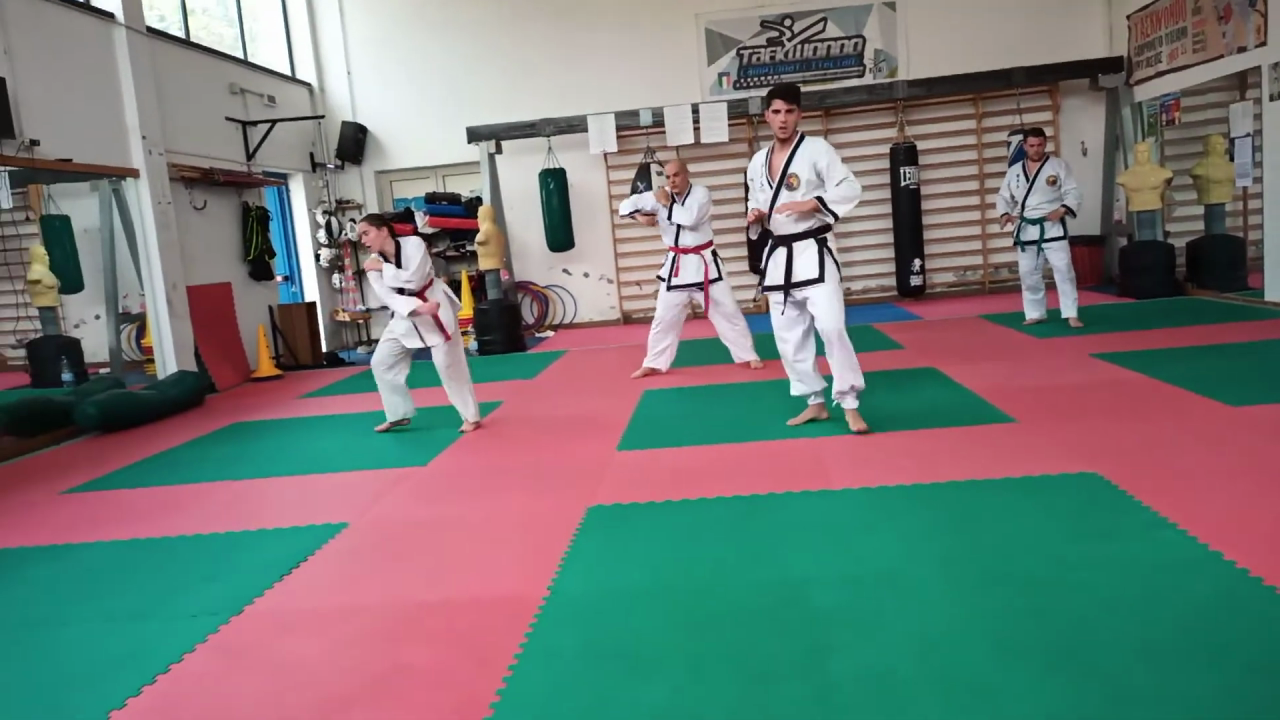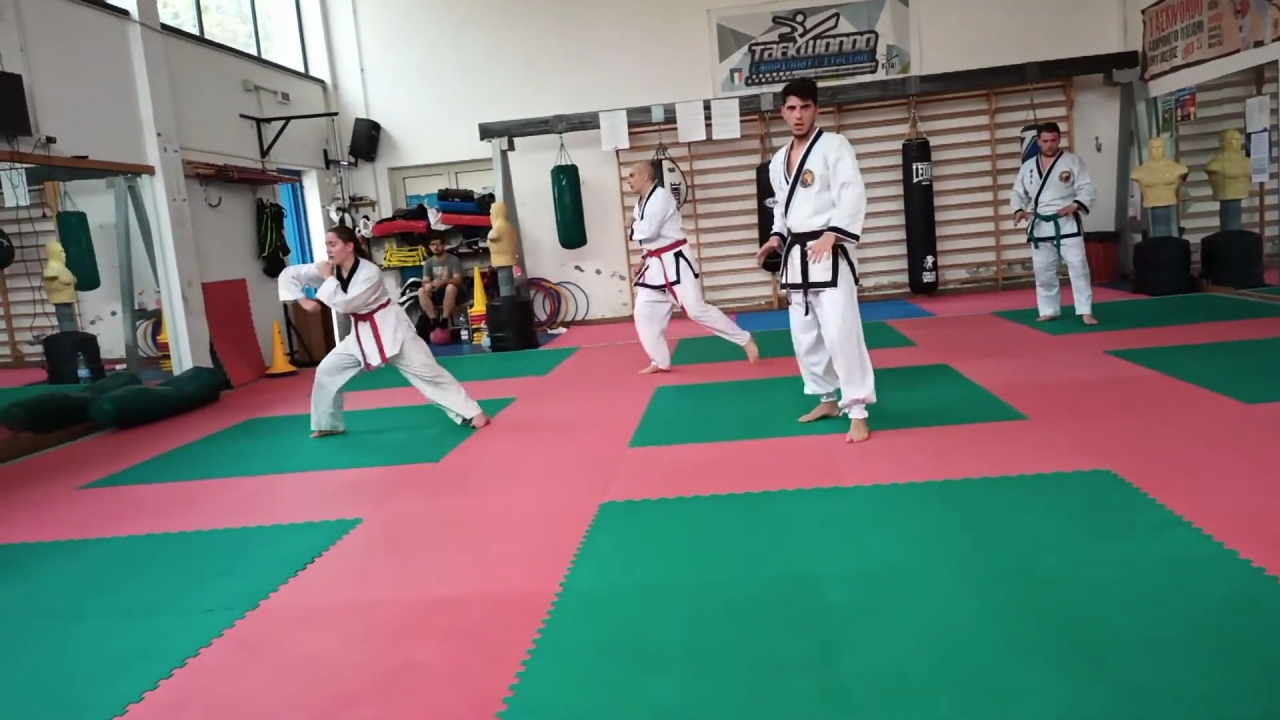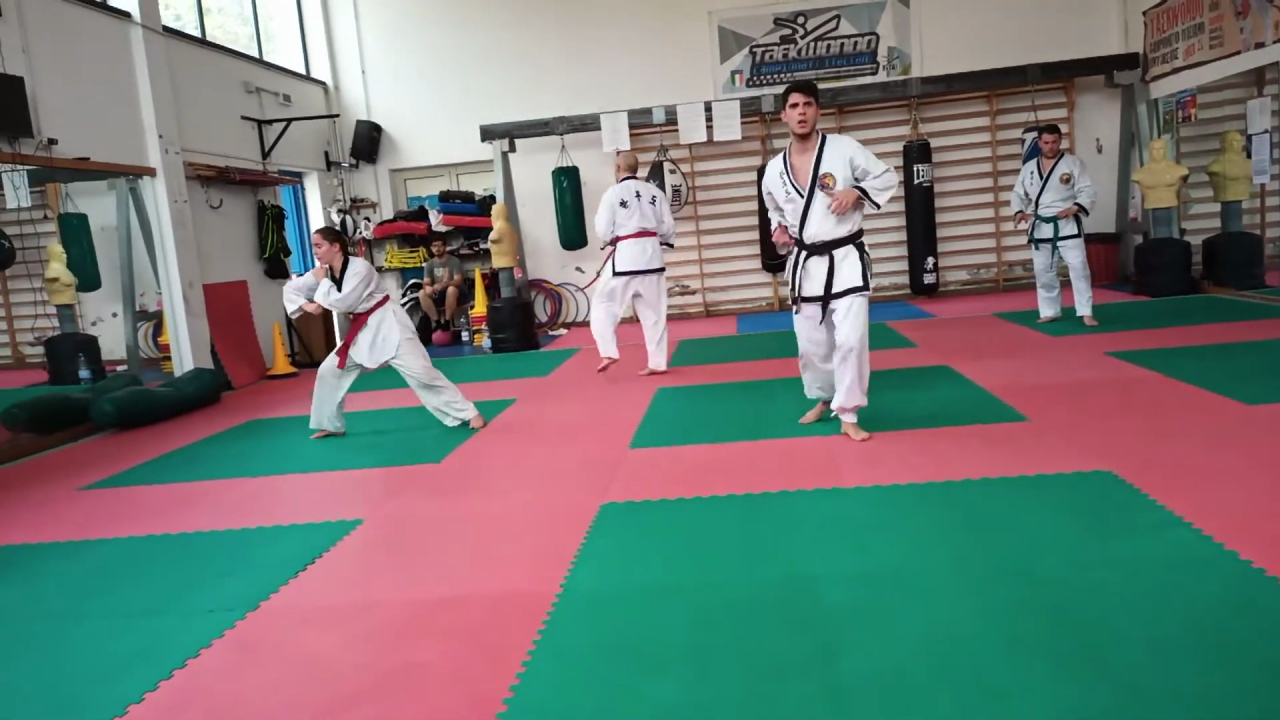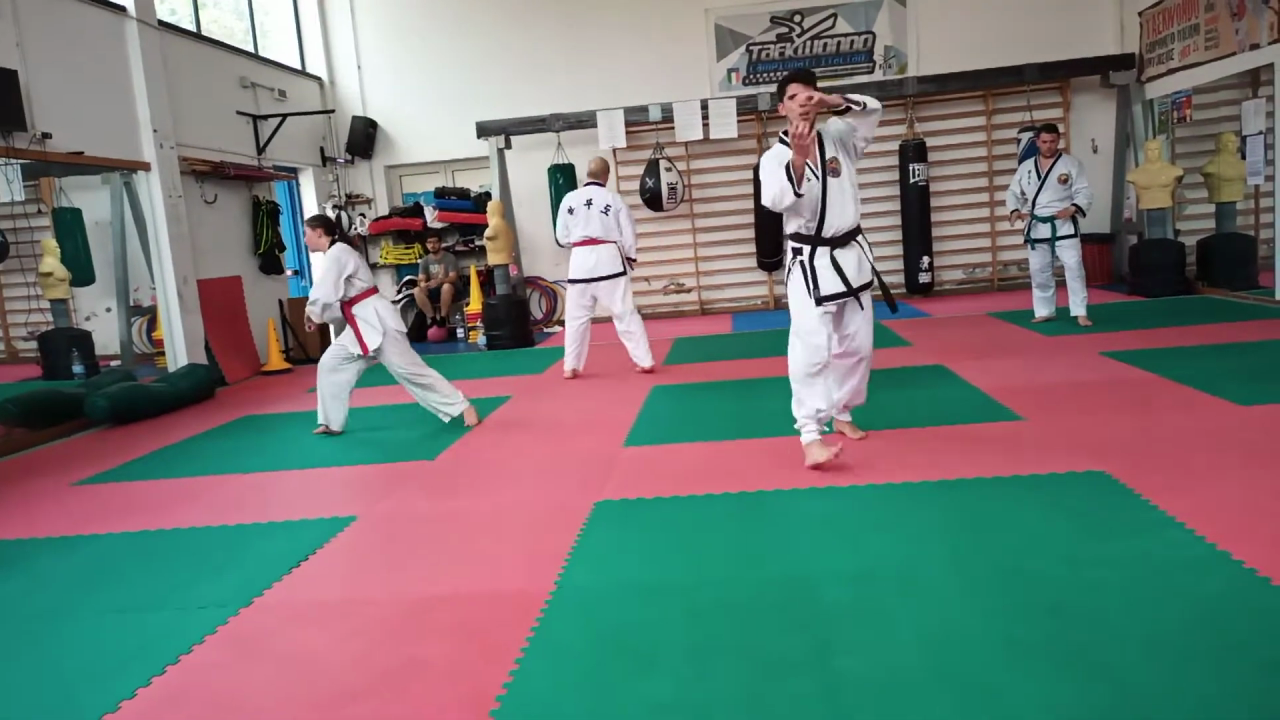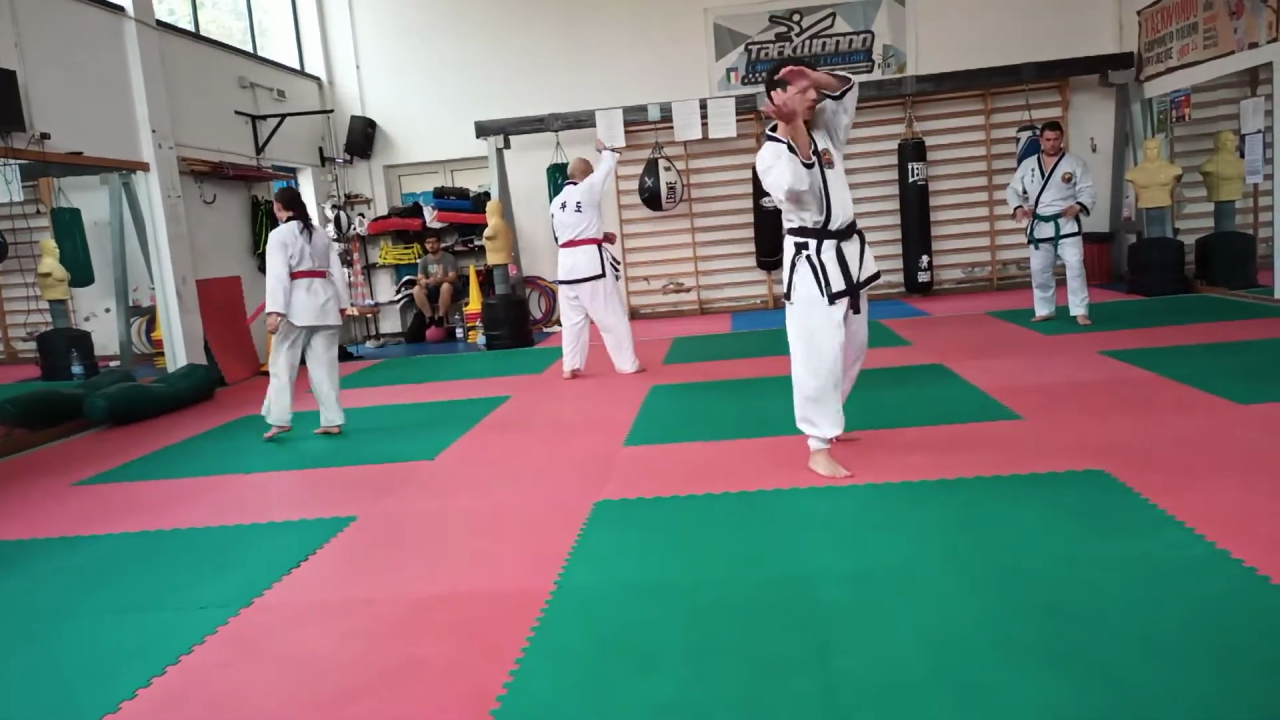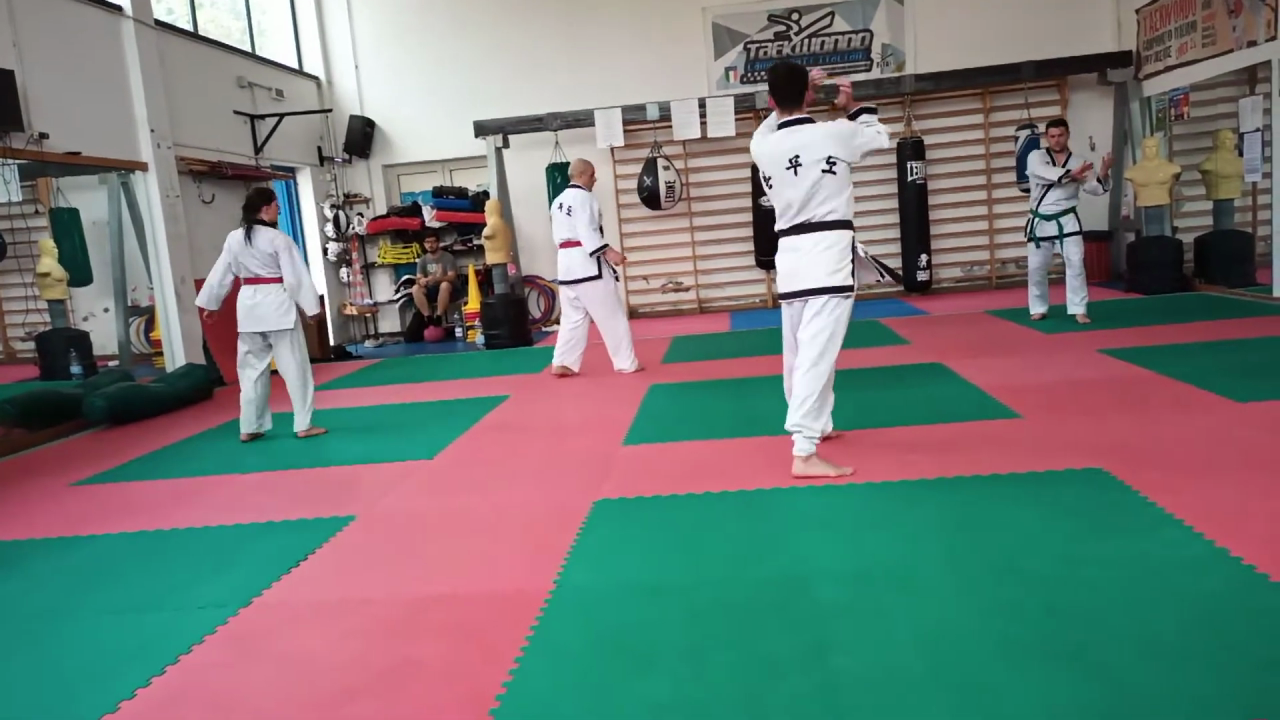
dt=0.4s
person 1, frame 1
left shoulder: (817, 149)
right shoulder: (758, 161)
left elbow: (849, 190)
left wrist: (810, 204)
right wrist: (756, 214)
left hip: (812, 252)
right hip: (776, 256)
left knee: (831, 326)
right knee: (789, 336)
left ankle: (850, 402)
right ankle: (816, 401)
person 1, frame 2
left shoulder: (833, 145)
right shoulder: (779, 161)
left elbow: (853, 193)
left wrist: (831, 235)
right wrist: (777, 239)
left hip: (829, 255)
right hip: (796, 256)
left knee: (840, 331)
right knee: (805, 336)
left ankle: (857, 412)
right ankle: (827, 399)
person 1, frame 3
left shoulder: (844, 147)
right shoulder: (775, 170)
left elbow: (888, 177)
left wrist: (857, 190)
right wrist: (778, 229)
left hip: (846, 260)
right hip: (805, 265)
left knee: (851, 339)
right knee: (810, 344)
left ankle: (848, 414)
right ankle: (825, 398)
person 1, frame 4
left shoulder: (837, 135)
right shoulder: (774, 158)
left elbow: (871, 111)
right elbow: (777, 198)
left wrist: (835, 102)
right wrist: (796, 158)
left hip: (850, 255)
right hip: (808, 262)
left knee: (857, 344)
right knee: (812, 346)
left ankle: (840, 414)
right ankle: (811, 438)
person 1, frame 5
left shoulder: (819, 128)
right shoulder: (770, 157)
left elbow: (847, 92)
right elbow: (794, 186)
left wrist: (817, 80)
right wrist: (795, 129)
left hip: (843, 251)
right hip: (809, 259)
left knee: (851, 347)
right knee: (817, 353)
left ankle: (827, 423)
right ankle: (818, 448)
person 1, frame 6
left shoulder: (763, 144)
right shoulder: (837, 132)
right elbow: (878, 136)
left wrist: (788, 111)
right wrist: (851, 104)
left hip: (791, 254)
right hip: (829, 252)
left knee: (800, 350)
right knee: (818, 352)
left ankle: (811, 425)
right ankle: (805, 453)
person 2, frame 1
left shoulder: (414, 243)
right shoulder: (374, 263)
left elbow: (413, 278)
right elbow: (388, 295)
left wrist: (383, 268)
right wrist: (418, 306)
left hip: (435, 304)
right hip: (405, 314)
left knee: (447, 363)
right knee: (382, 362)
left ankle: (471, 416)
right ankle: (399, 414)
person 2, frame 2
left shoulder: (370, 273)
right shoulder: (326, 269)
left elbow: (344, 305)
right elbow: (288, 275)
left wrist: (329, 280)
right wrist: (302, 301)
left hip: (389, 327)
right hip: (361, 333)
left knee: (425, 369)
right knee: (326, 372)
left ankle: (472, 412)
right ankle: (330, 424)
person 2, frame 3
left shoulder: (360, 268)
right shoulder: (323, 272)
left elbow: (342, 304)
right elbow: (291, 288)
left wrist: (323, 282)
right wrist: (306, 303)
left hip: (387, 324)
right hip: (360, 330)
left knee: (420, 371)
right knee: (328, 372)
left ankle: (468, 413)
right ankle: (330, 424)
person 2, frame 4
left shoulder: (334, 254)
right shoulder: (343, 253)
left elbow: (325, 296)
left wrist: (313, 314)
right wrist: (320, 315)
left hip: (375, 318)
right hip: (362, 321)
left knee: (409, 368)
right knee: (329, 366)
left ankle: (461, 406)
right ankle: (332, 422)
person 2, frame 5
left shoulder: (279, 235)
right shoulder: (320, 234)
left elbow: (277, 275)
right elbow: (336, 270)
left wrist: (274, 311)
right wrist: (343, 303)
left hip: (297, 302)
right hip: (325, 297)
left knee: (283, 363)
right knee: (324, 366)
left ankle: (279, 419)
right ankle: (333, 421)
person 2, frame 6
left shoulder: (234, 239)
right shoulder: (277, 238)
left elbow: (220, 275)
right elbow: (296, 277)
left wrist: (208, 304)
right wrist: (311, 307)
left hip: (249, 304)
right hip: (278, 304)
left knee: (253, 369)
right knee: (295, 366)
left ankle: (251, 427)
right ankle: (304, 424)
person 3, frame 1
left shoulder: (701, 193)
right shoulder: (661, 196)
left elbow: (690, 218)
right elbow: (627, 205)
left wrist: (668, 203)
right wrist: (639, 215)
left hip: (703, 262)
right hip: (676, 263)
left knee: (727, 310)
right knee: (666, 316)
left ankle: (749, 355)
right ankle: (653, 363)
person 3, frame 2
left shoulder: (660, 197)
right shoulder: (642, 202)
left elbow: (647, 232)
left wrist: (634, 226)
right wrist: (645, 257)
left hip: (676, 262)
right hip: (659, 264)
left knee: (697, 309)
right knee: (643, 314)
left ankle: (744, 340)
right ankle: (659, 361)
person 3, frame 3
left shoulder: (613, 193)
right shoulder: (654, 191)
left elbow: (602, 230)
right elbow: (668, 224)
left wrist: (614, 240)
right wrist: (661, 242)
left hip: (627, 253)
right hip: (651, 251)
left knee: (603, 305)
right knee: (654, 312)
left ankle: (608, 352)
right ankle: (658, 363)
person 3, frame 4
left shoulder: (569, 199)
right shoulder: (614, 199)
left elbow: (561, 236)
right elbow: (627, 233)
right wrist: (630, 258)
left hip: (580, 261)
right hip: (609, 259)
left knee: (576, 317)
right knee: (625, 313)
left ankle: (571, 367)
right ankle: (645, 361)
person 3, frame 5
left shoulder: (556, 202)
right shoulder: (586, 189)
right elbow: (604, 169)
right wrist: (604, 151)
left hip: (566, 262)
right hip: (590, 260)
left knee: (573, 319)
right knee: (612, 316)
left ankle: (571, 367)
right ankle: (627, 364)
person 3, frame 6
left shoulder: (559, 201)
right shoulder: (583, 197)
right elbow: (587, 230)
right wrist: (606, 250)
left hip: (566, 261)
right hip: (588, 263)
left knee: (573, 316)
right knee: (611, 314)
left ankle: (562, 363)
right ankle: (626, 363)
person 4, frame 1
left shoulder: (1059, 166)
right shoulder: (1014, 171)
left elbow: (1073, 193)
right elbow: (1003, 196)
left wrist: (1062, 209)
right wrist: (1005, 213)
left hip: (1052, 227)
right hip: (1026, 229)
left knee: (1063, 269)
right knee: (1028, 273)
left ankle: (1071, 315)
right ankle: (1035, 313)
person 4, frame 2
left shoulder: (1072, 161)
right shoulder: (1028, 166)
left elbow: (1087, 189)
right elbow: (1017, 193)
left wrist: (1074, 205)
right wrist: (1019, 210)
left hip: (1067, 224)
right hip: (1040, 226)
left knee: (1078, 266)
right knee: (1042, 270)
left ankle: (1085, 312)
right ankle: (1049, 310)
person 4, frame 3
left shoulder: (1073, 163)
right shoulder: (1029, 168)
left elbow: (1087, 191)
right elbow: (1018, 194)
left wrist: (1075, 208)
right wrist: (1019, 212)
left hip: (1067, 225)
right hip: (1040, 227)
left knee: (1078, 267)
right knee: (1043, 272)
left ankle: (1086, 313)
right ankle: (1049, 312)
person 4, frame 4
left shoulder: (1071, 164)
right shoulder: (1026, 167)
left elbow: (1084, 192)
right elbow: (1014, 192)
left wrist: (1073, 208)
right wrist: (1015, 210)
left hip: (1064, 225)
right hip: (1037, 227)
left knee: (1074, 267)
right knee: (1039, 271)
left ankle: (1080, 313)
right ankle: (1044, 311)
person 4, frame 5
left shoulder: (1075, 163)
right shoulder: (1028, 165)
left elbow: (1088, 190)
right elbow: (1013, 190)
left wrist: (1079, 206)
right wrist: (1018, 208)
left hip: (1066, 224)
right hip: (1039, 226)
left knee: (1075, 266)
right knee: (1039, 271)
left ankle: (1080, 312)
right ankle: (1044, 311)
person 4, frame 6
left shoulder: (1079, 162)
right shoulder: (1036, 157)
left elbow: (1094, 188)
right elbow: (1042, 171)
left wrist: (1103, 173)
right wrist: (1071, 173)
left hip: (1067, 221)
right hip: (1040, 222)
left knee: (1075, 264)
right knee: (1036, 267)
left ankle: (1079, 310)
right ankle: (1039, 309)
